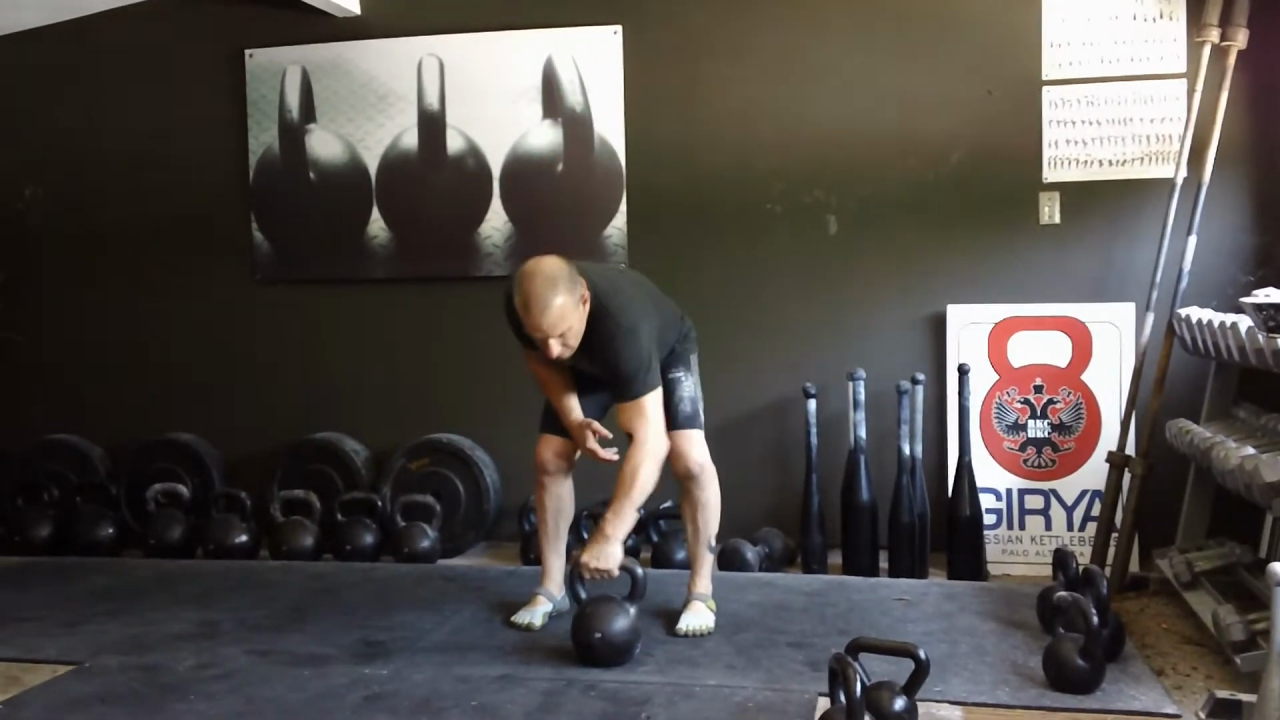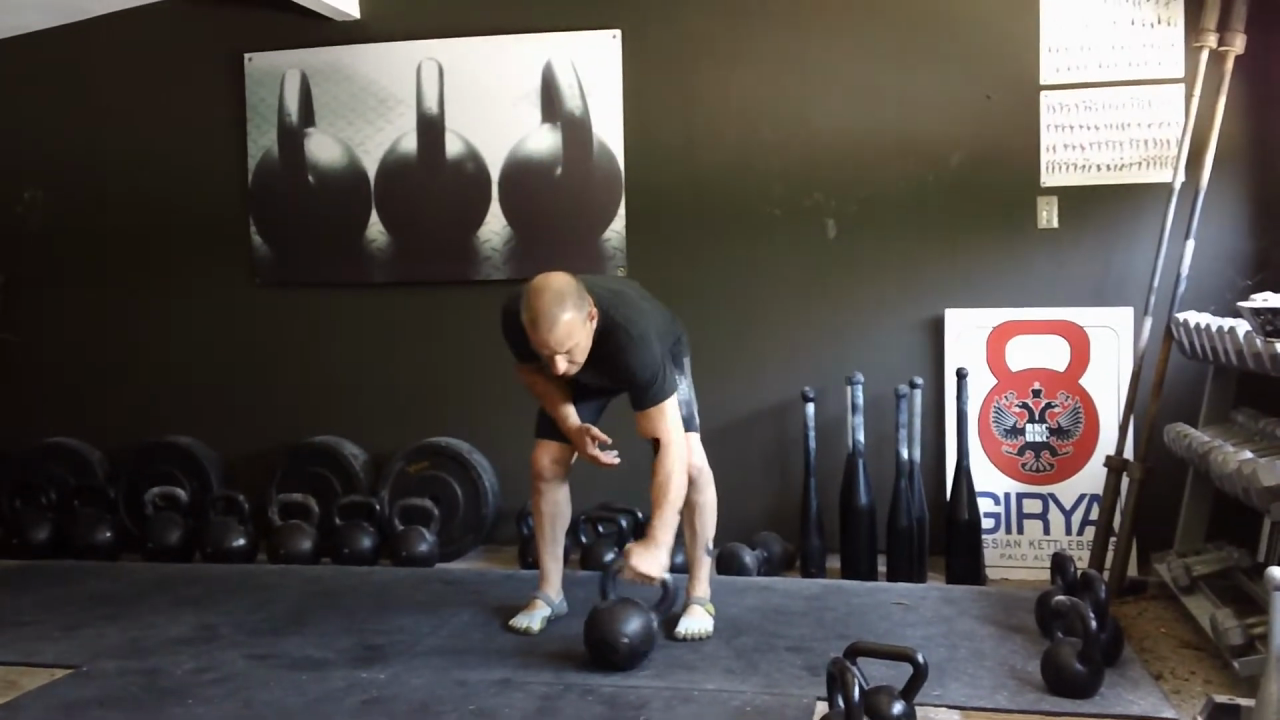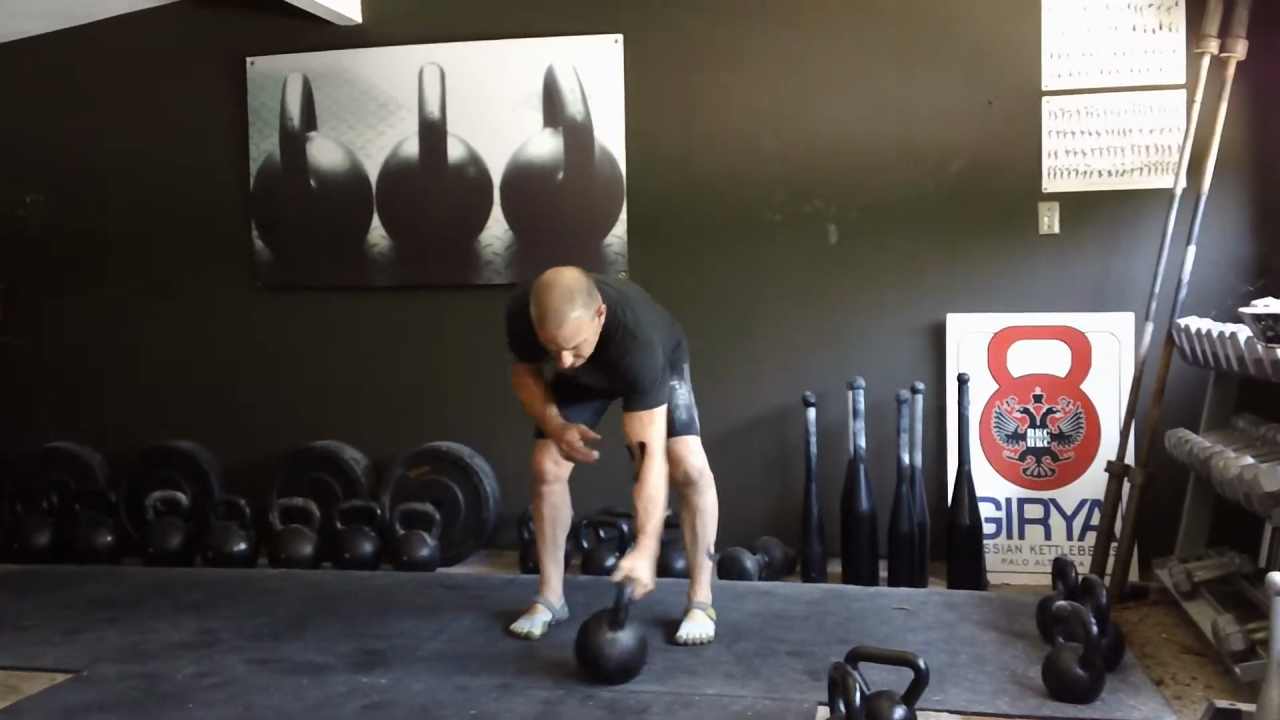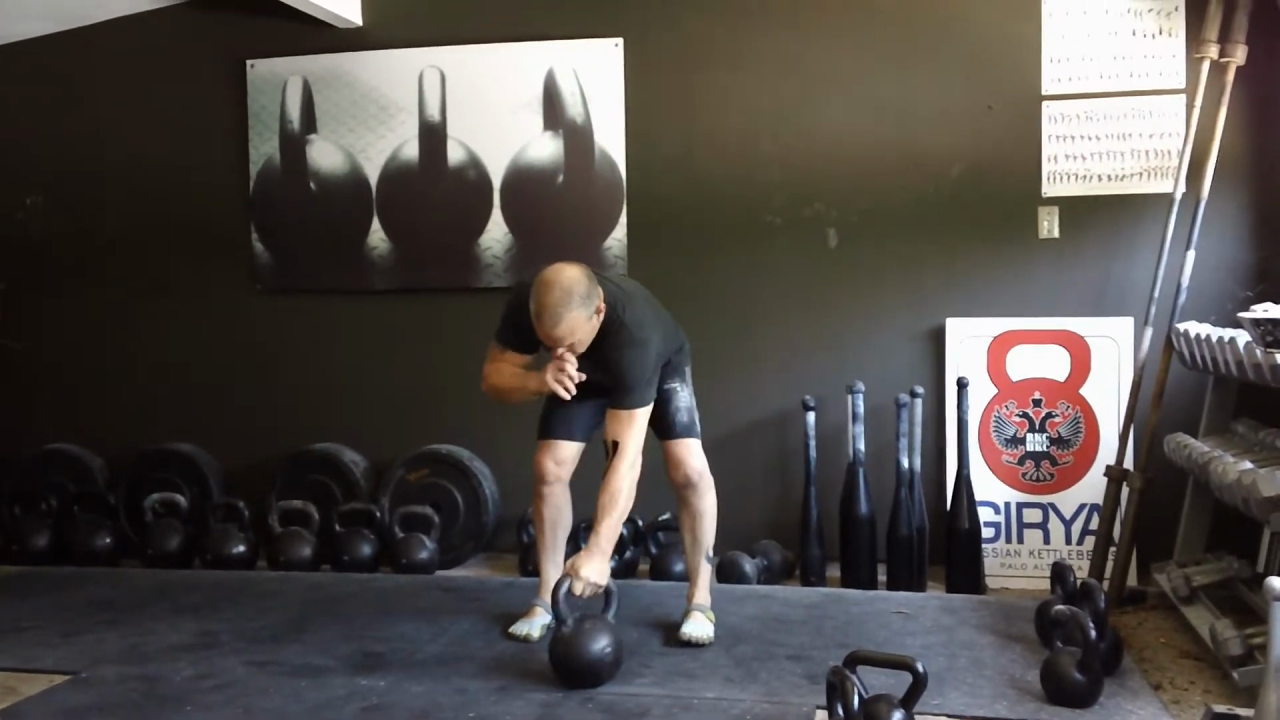
dt=0.3s
person 1, frame 1
left shoulder: (622, 326)
right shoulder: (520, 307)
left elbow: (650, 442)
right elbow: (539, 359)
left wrist: (609, 537)
right wrist: (573, 420)
left hip: (665, 347)
right hip: (585, 365)
left knee: (691, 461)
right knee: (550, 459)
left ankle: (701, 594)
right ankle: (551, 589)
person 1, frame 2
left shoulder: (634, 337)
right shoulder: (516, 317)
left elbow: (671, 448)
right elbow: (532, 372)
left wrist: (657, 543)
right wrist: (572, 426)
left hip: (661, 351)
right hip: (586, 374)
left knee: (692, 466)
right knee: (546, 465)
left ankle: (699, 598)
right ankle: (549, 593)
person 1, frame 3
left shoulder: (638, 337)
right shoulder: (523, 312)
left elbow: (650, 454)
right elbow: (526, 375)
left wrist: (645, 551)
right wrist: (557, 428)
left hip: (660, 361)
right hip: (583, 378)
left knee: (690, 468)
right knee: (547, 468)
left ankle: (700, 601)
right ankle: (550, 598)
person 1, frame 4
left shoulder: (634, 335)
right shoulder: (525, 304)
left elbow: (626, 454)
right elbow: (494, 376)
left wrist: (598, 551)
right wrist: (540, 380)
left hip: (659, 361)
right hip: (581, 373)
left knee: (689, 470)
right knee: (549, 469)
left ankle: (699, 603)
right ankle: (546, 599)
